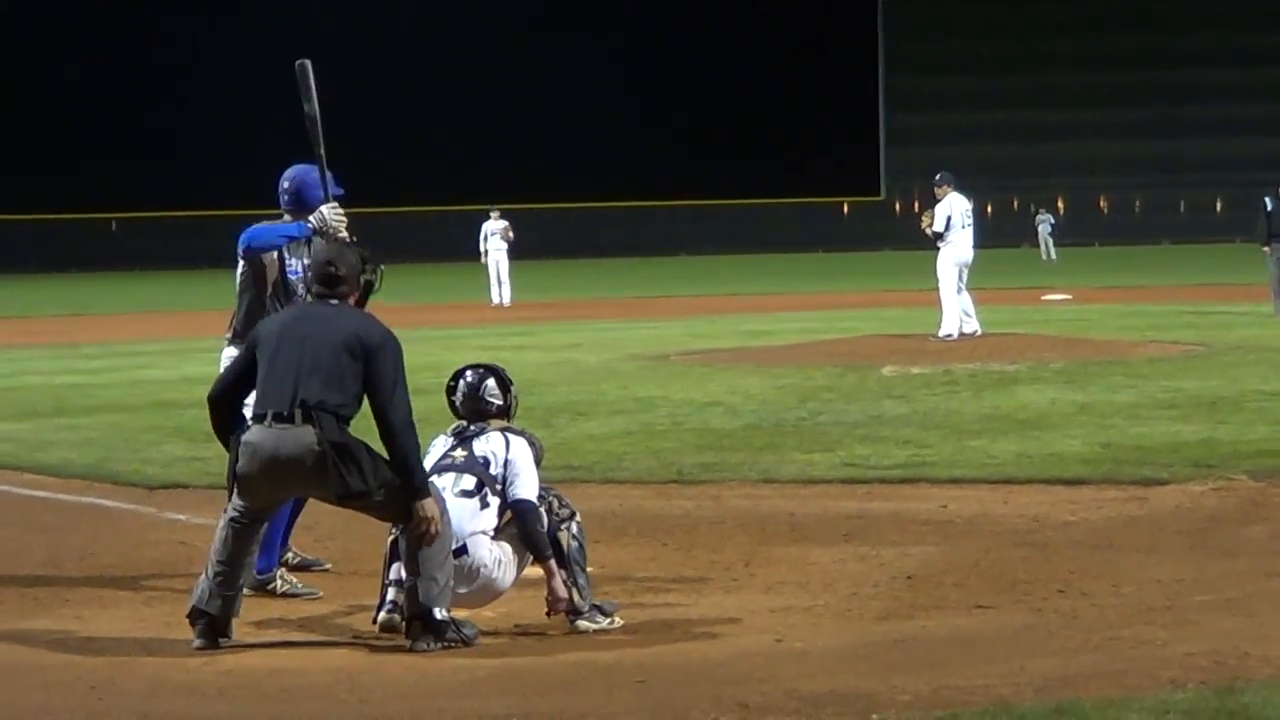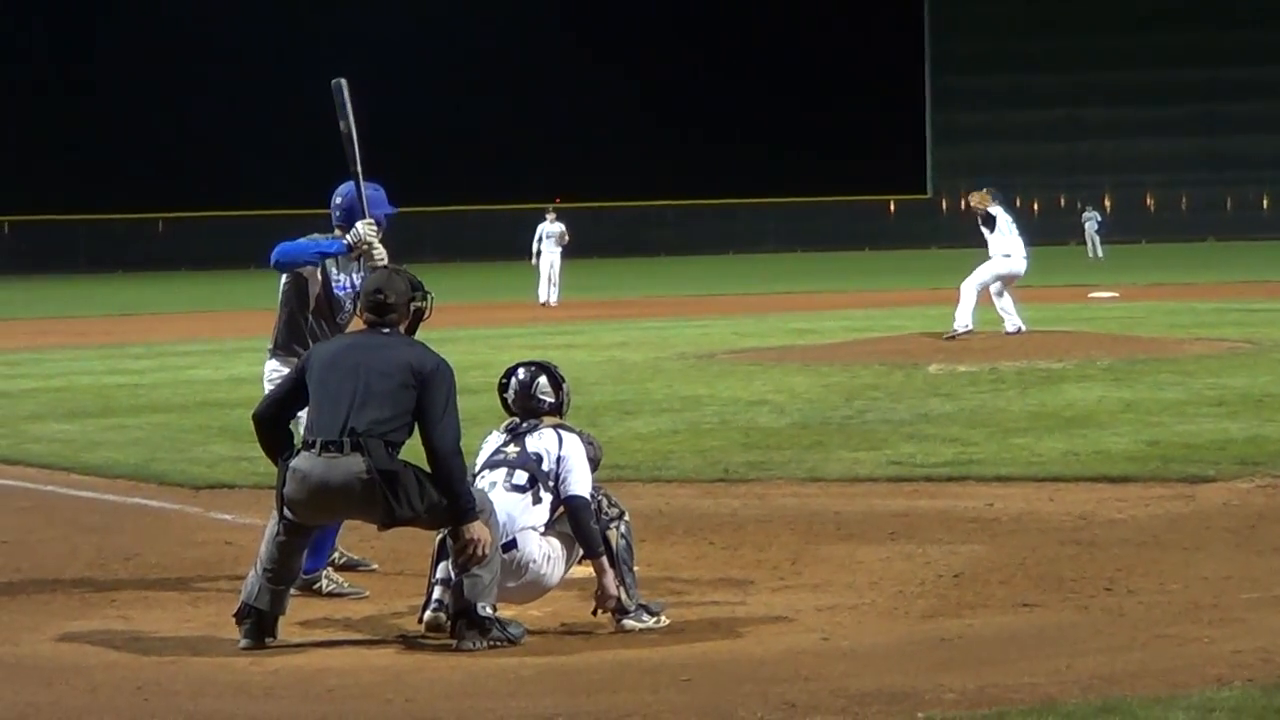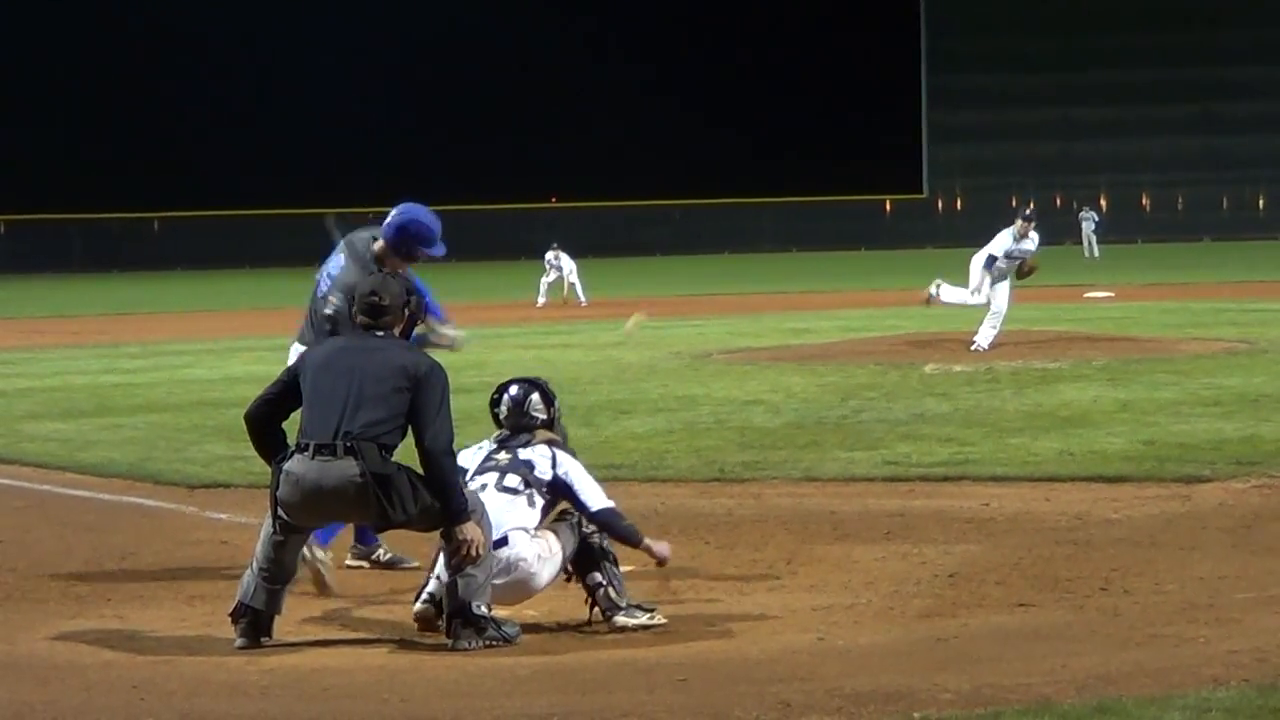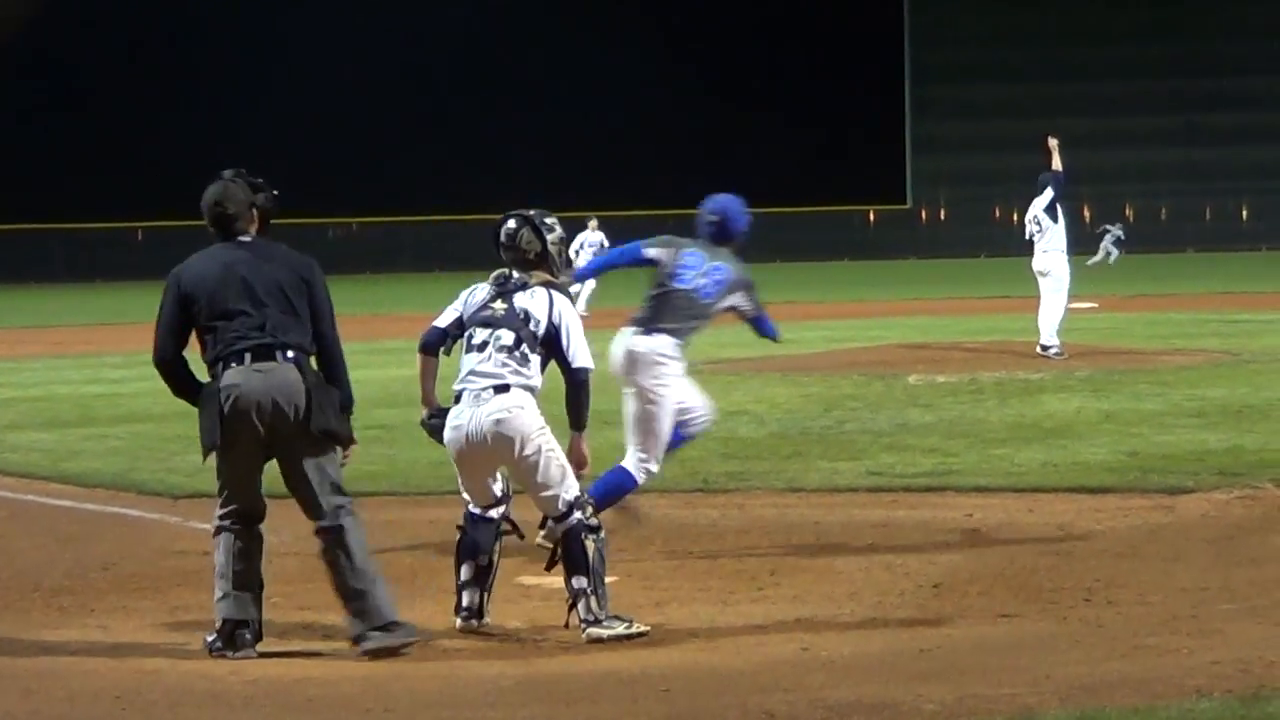
dt=1s
person 1, frame 1
left shoulder: (271, 324)
right shoulder: (373, 333)
left elbow: (221, 397)
right elbow: (394, 418)
left wrist: (241, 451)
right wrist: (419, 492)
left hip: (260, 445)
right hip: (319, 446)
left knee: (242, 514)
right knee: (424, 509)
left ankle: (209, 621)
right ankle: (431, 622)
person 1, frame 2
left shoulder: (322, 351)
right shoulder: (426, 361)
left elbow: (266, 416)
right elbow: (443, 447)
left wrist: (293, 470)
right wrist: (467, 517)
left hip: (308, 477)
right hip: (370, 477)
left knee: (289, 516)
right knee: (478, 508)
left ankle: (255, 621)
right ankle: (476, 620)
person 1, frame 3
left shoulder: (317, 353)
right shoulder: (421, 364)
left elbow: (258, 416)
right elbow: (436, 449)
right wrist: (461, 518)
left hip: (302, 481)
right hip: (364, 481)
left knee: (284, 515)
right knee: (470, 511)
left ankle: (251, 620)
right ankle: (471, 620)
person 1, frame 4
left shoulder: (188, 273)
right shoulder: (297, 263)
left elbow: (165, 356)
right elbow: (330, 344)
left wrist: (205, 399)
right wrist: (343, 411)
left hip: (232, 389)
right hip: (295, 384)
left knee: (237, 516)
right knee: (332, 510)
left ankle: (235, 630)
right ankle: (376, 621)
person 2, frame 1
left shoulder: (311, 242)
right shoulder: (267, 236)
right elbow: (249, 243)
right wrist: (311, 227)
left ankle: (279, 549)
right ankle: (263, 572)
person 2, frame 2
left shoulder: (359, 257)
right shoulder: (315, 249)
right elbow: (279, 257)
left wrist: (380, 269)
right wrist: (345, 244)
right hip: (293, 374)
left ankle: (325, 549)
right ankle: (311, 573)
person 2, frame 3
left shoulder: (366, 240)
right shoulder: (357, 282)
left elbow: (411, 283)
left wrist: (437, 323)
right wrist: (426, 335)
left ankle: (366, 546)
right ankle: (317, 546)
person 2, frame 4
left shoulder: (675, 248)
right shoulder: (738, 276)
left elbow: (621, 254)
right elbow: (762, 326)
left wrist: (570, 280)
right wrist: (773, 332)
left hip: (631, 344)
right hip: (661, 355)
left knee: (698, 413)
right knee: (642, 462)
right ankle: (559, 528)
person 3, frame 1
left shoulder: (440, 443)
right shoulder: (512, 442)
right elbow: (526, 515)
right wrist: (553, 576)
right hip: (480, 575)
right knee: (554, 507)
left ankle: (393, 606)
right ankle: (581, 610)
person 3, frame 2
left shoulder: (493, 440)
right shoulder: (565, 439)
right elbow: (579, 512)
right wrist: (605, 572)
right hip: (528, 571)
right knee: (604, 507)
left ankle: (439, 605)
right ankle: (628, 609)
person 3, frame 3
left shoulder: (481, 449)
right shoulder: (557, 456)
right elbow: (604, 516)
right wrist: (650, 546)
right hip: (518, 570)
right knee: (582, 522)
left ankle: (431, 601)
right ankle: (617, 608)
person 3, frame 4
left shoulder: (476, 293)
right shoulder: (553, 301)
left elbow: (430, 345)
right elbow: (578, 376)
left wrist: (429, 405)
right wrist: (577, 439)
left hip: (461, 416)
right hip: (513, 411)
left knee: (482, 508)
right knee: (572, 511)
left ankle: (470, 610)
right ankle: (594, 617)
person 4, frame 1
left shoulder: (943, 205)
right shoulder: (964, 201)
left elbow: (937, 236)
left wrist: (926, 227)
right wrist: (935, 221)
left hip: (951, 251)
right hip: (967, 250)
left knee: (948, 291)
right knee: (960, 290)
left ankle: (949, 331)
right ankle: (971, 327)
person 4, frame 2
left shoulder: (993, 213)
right shoulder: (1004, 216)
left elbow: (983, 210)
left wrist: (977, 205)
left hip: (1004, 260)
right hip: (1020, 263)
left knee: (969, 286)
right knee: (998, 290)
left ankle: (963, 325)
right ankle: (1014, 326)
person 4, frame 3
left shoulder: (1034, 238)
right shoulder: (1006, 237)
right elbow: (989, 260)
right wrist: (982, 284)
left hip: (1001, 273)
right hip: (984, 264)
left knee: (999, 308)
right knee: (977, 299)
left ankle: (982, 341)
right ankle: (940, 290)
person 4, frame 4
left shoulder: (1032, 209)
right shoulder: (1047, 201)
left elbow: (1030, 237)
right elbow: (1058, 177)
right wrist: (1054, 151)
left hip: (1039, 259)
right hip: (1054, 258)
left knee: (1047, 303)
right knee: (1057, 302)
left ankle: (1049, 343)
right ankle: (1047, 343)
